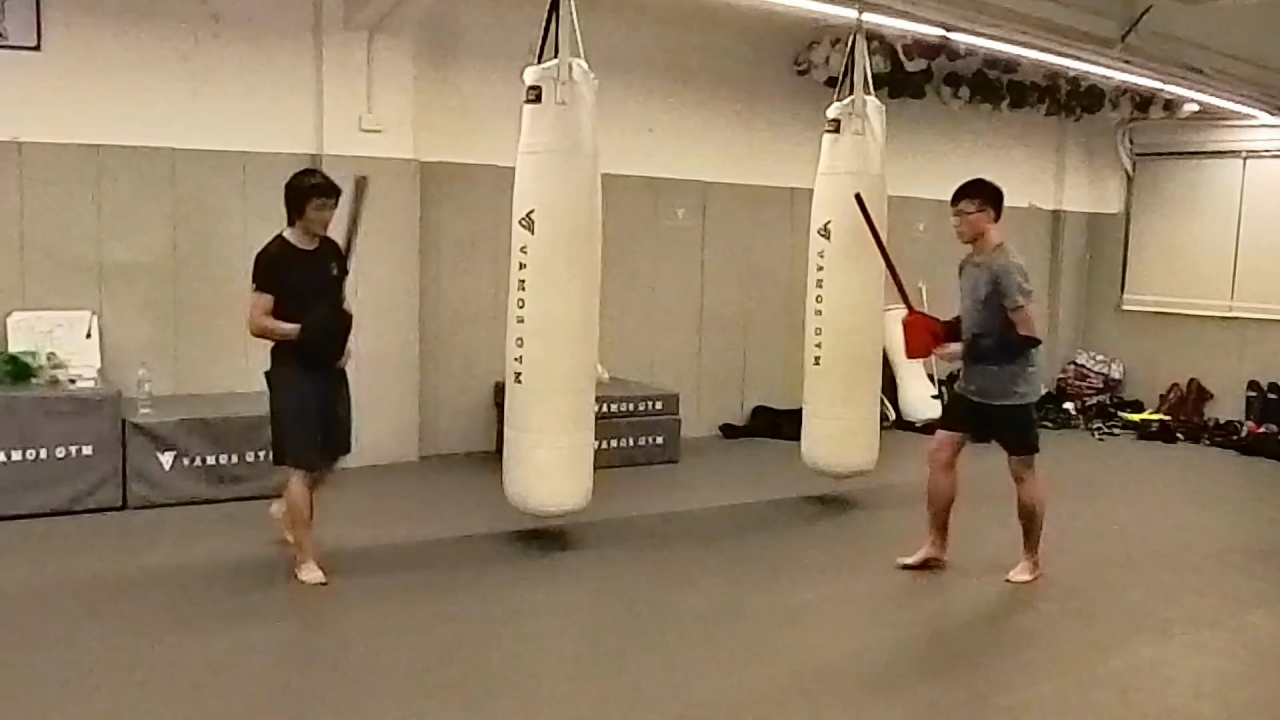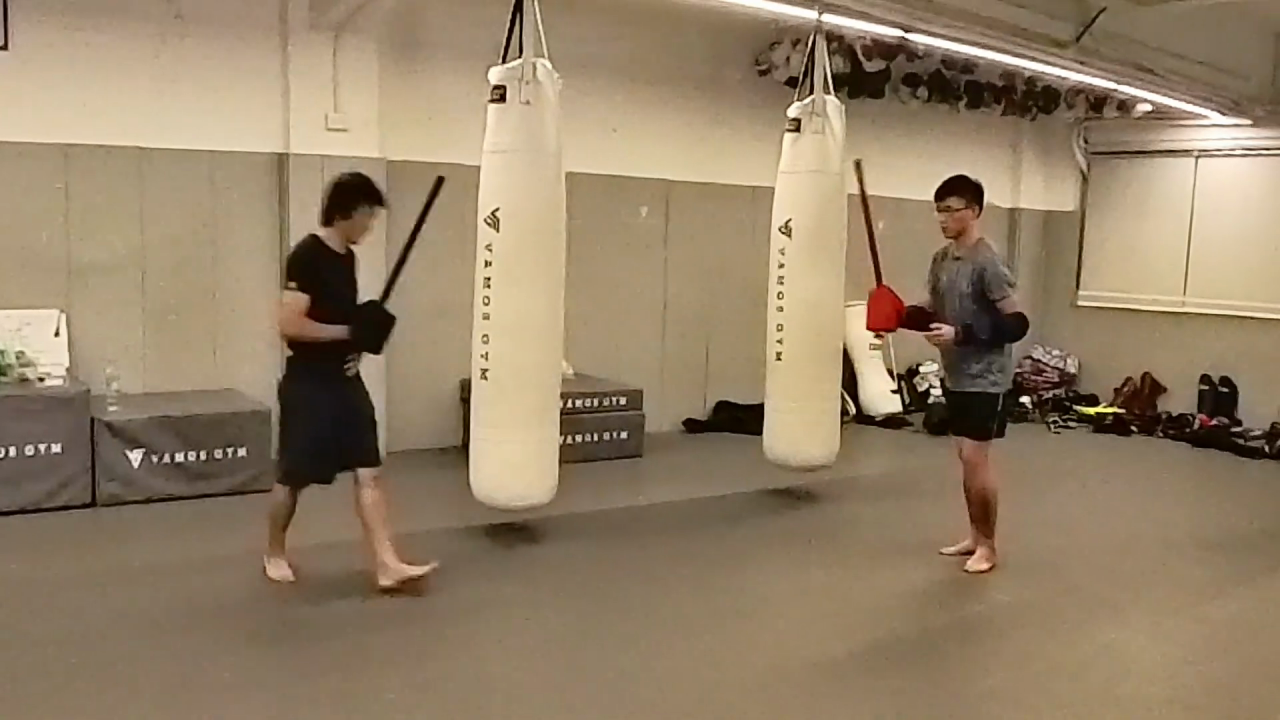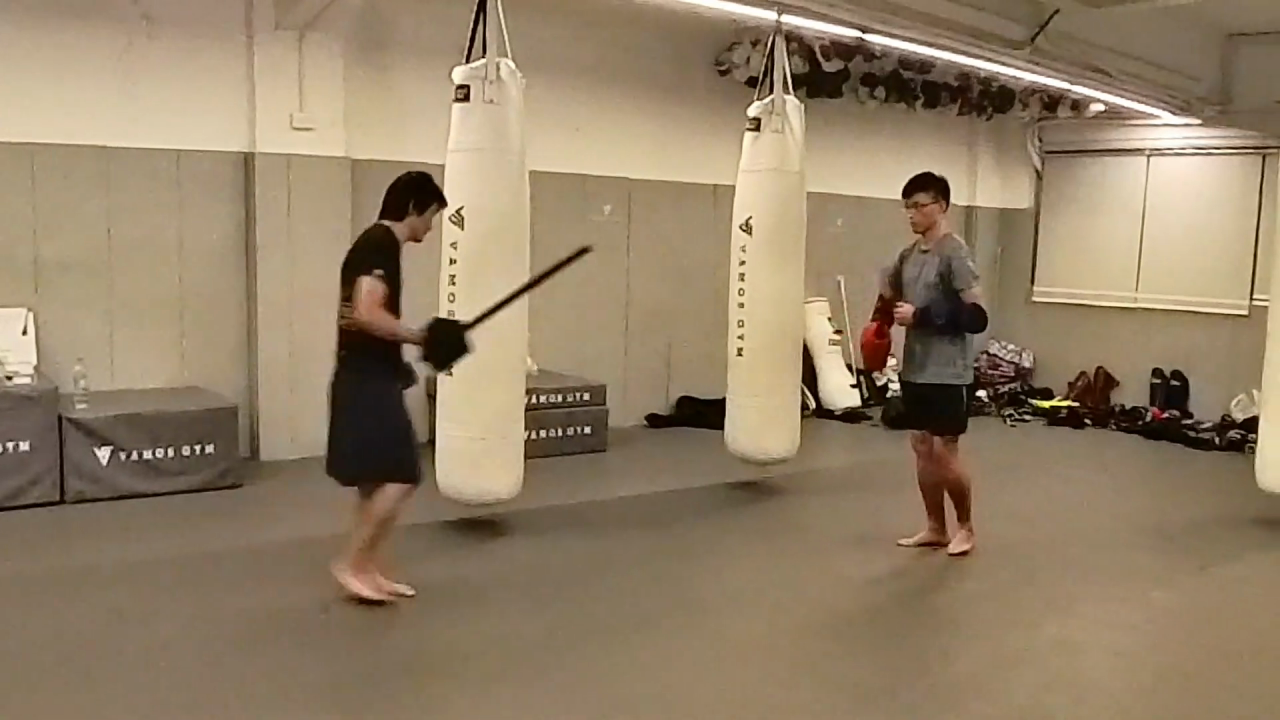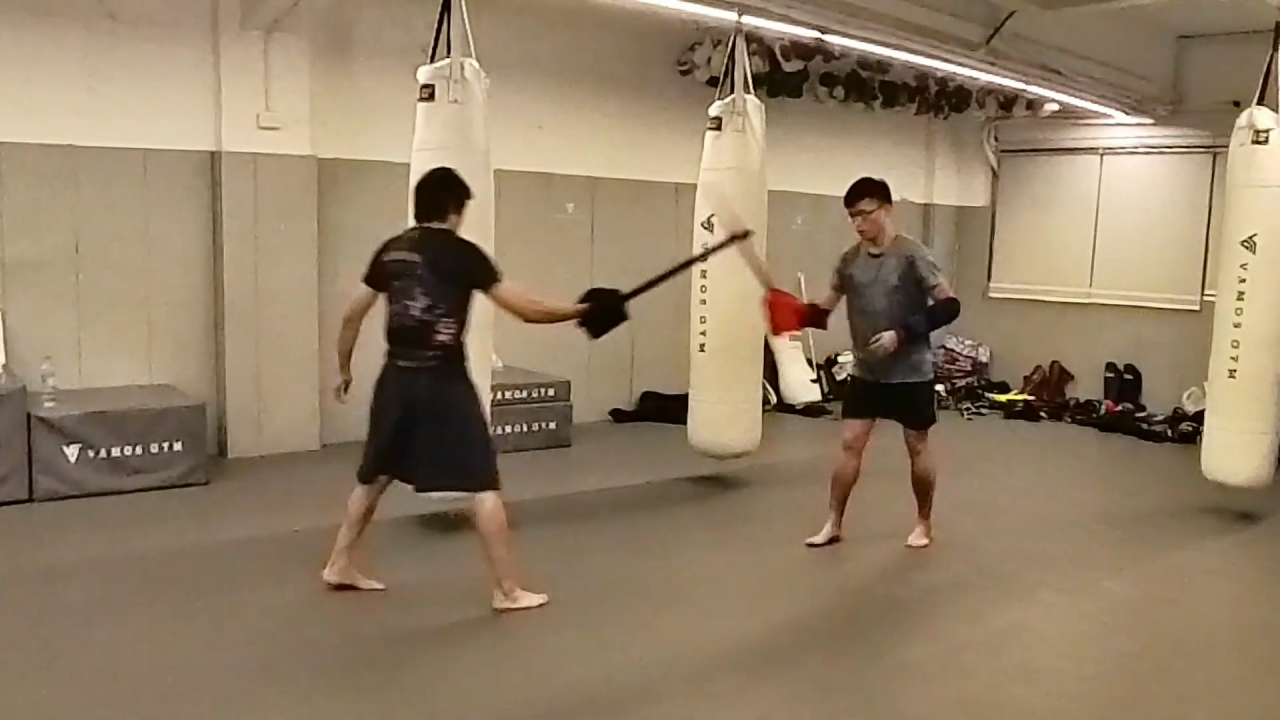
dt=0.4s
person 1, frame 1
left shoulder: (332, 250)
right shoulder: (274, 256)
right elbow: (257, 322)
left wrist: (342, 334)
right wrist: (302, 331)
left hip: (330, 368)
right hip: (293, 370)
left knee: (327, 458)
right knee: (301, 465)
left ankle: (286, 510)
right ankle: (305, 557)
person 1, frame 2
left shoulder: (346, 256)
right shoulder: (307, 256)
right elbow: (290, 326)
left wrist: (363, 336)
right wrist: (349, 332)
left hip: (345, 380)
right hip: (309, 383)
left knee: (368, 473)
right knee: (294, 478)
left ankle: (387, 565)
right ankle: (275, 553)
person 1, frame 3
left shoulder: (378, 243)
right shoulder: (380, 245)
right elbow: (367, 315)
left wrist: (398, 360)
right wrist: (422, 338)
left hip: (371, 374)
right hip: (366, 378)
left knee: (377, 479)
right knee: (400, 478)
left ankle: (367, 570)
right ankle: (352, 563)
person 1, frame 4
left shoulder: (390, 252)
right shoulder: (463, 253)
left elbow: (352, 317)
right elbow: (526, 308)
left wrist: (343, 371)
right wrist: (580, 311)
left hip: (397, 379)
right hip: (443, 382)
left knee: (375, 476)
right knee: (483, 485)
left ankle: (340, 565)
right ankle: (507, 589)
person 2, frame 1
left shoulder: (1007, 269)
right shoulder: (968, 264)
left elbow: (1027, 338)
left wrist: (967, 351)
right wrist: (943, 332)
left hip: (1011, 391)
right hip: (972, 386)
left knee: (1022, 472)
right knee: (940, 455)
left ankle: (1031, 558)
right ankle: (936, 546)
person 2, frame 2
left shoulder: (988, 262)
right shoulder: (941, 259)
left elbow: (1017, 324)
left wrist: (961, 335)
right wrist: (902, 315)
left hip: (985, 378)
right hip: (956, 377)
left knee: (977, 459)
right knee: (966, 458)
left ankle: (987, 545)
right ankle: (976, 536)
person 2, frame 3
left shoulder: (955, 254)
right shoulder: (908, 255)
left elbow: (976, 316)
right elbow: (889, 298)
left wrist: (920, 315)
left hip: (947, 373)
right hip: (914, 369)
left knee: (945, 452)
right knee: (922, 449)
left ankle: (965, 527)
right ankle: (935, 528)
person 2, frame 4
left shoulder: (912, 255)
right shoulder: (850, 260)
left elbow: (949, 306)
right elbow: (826, 309)
left wrist: (903, 333)
right wrist: (801, 314)
left hip: (910, 370)
right hip: (867, 370)
left knee: (917, 446)
right knee: (850, 444)
left ankle: (924, 522)
right ankle: (834, 523)
